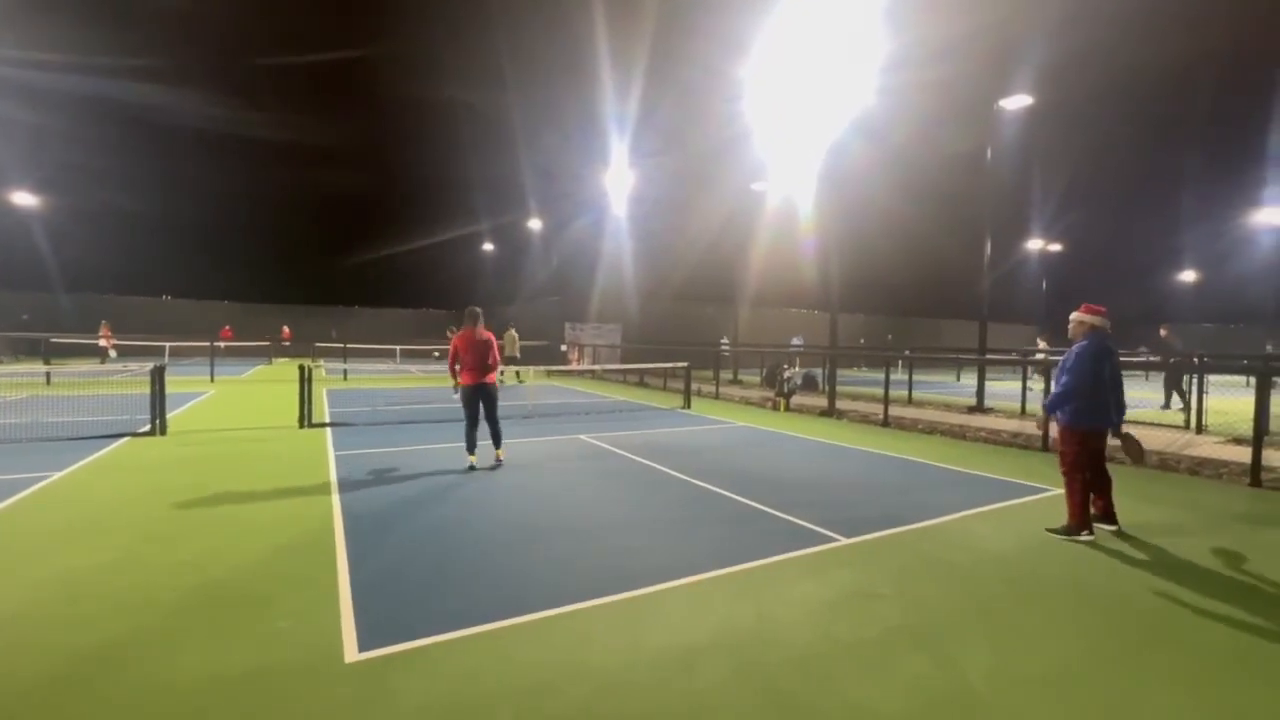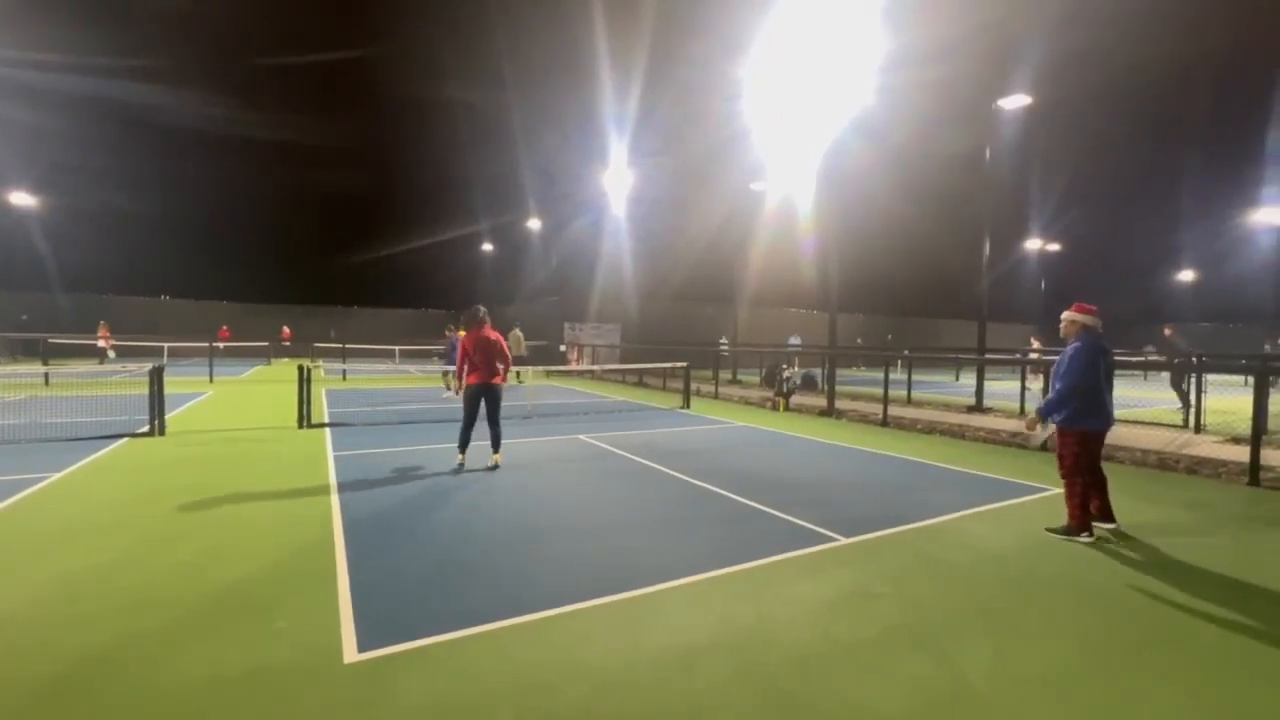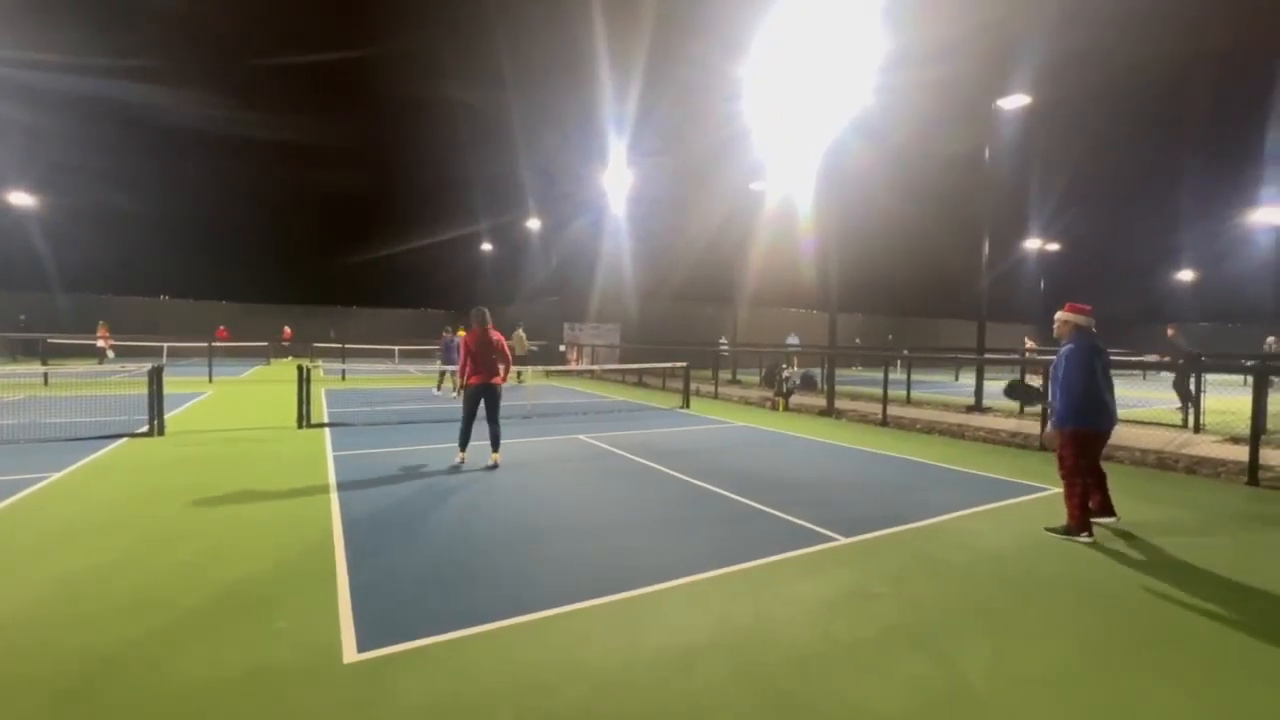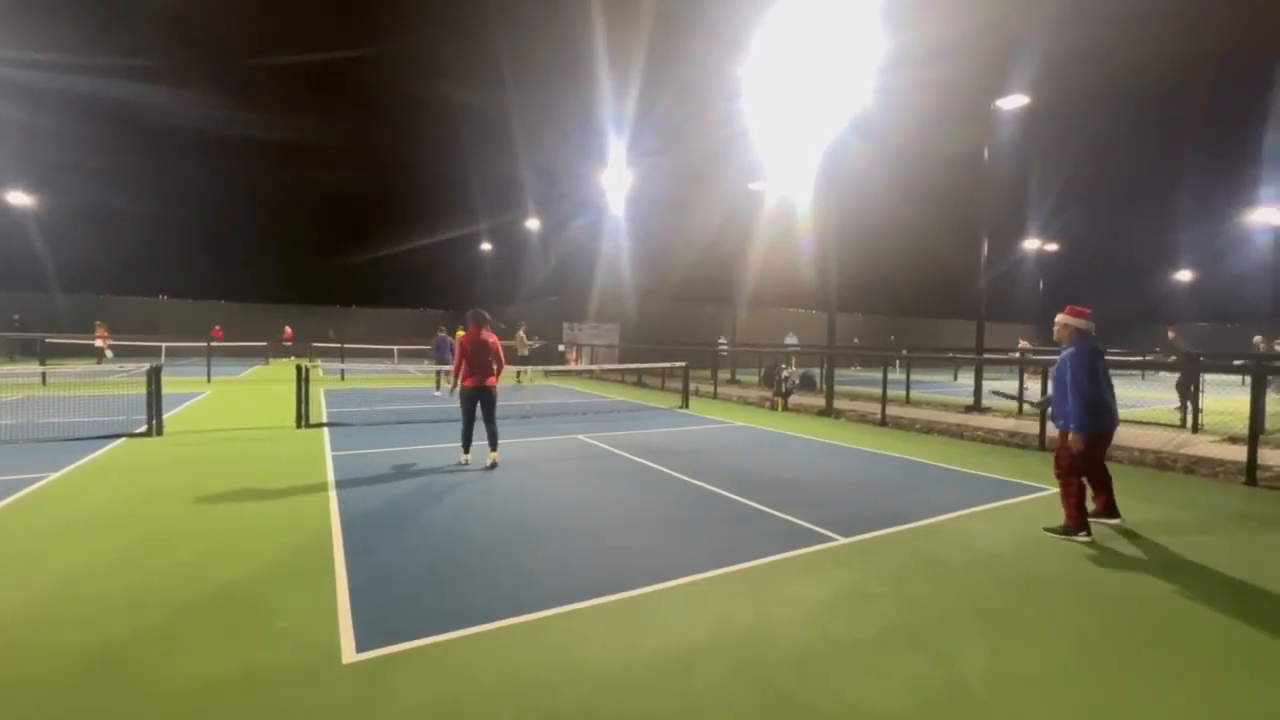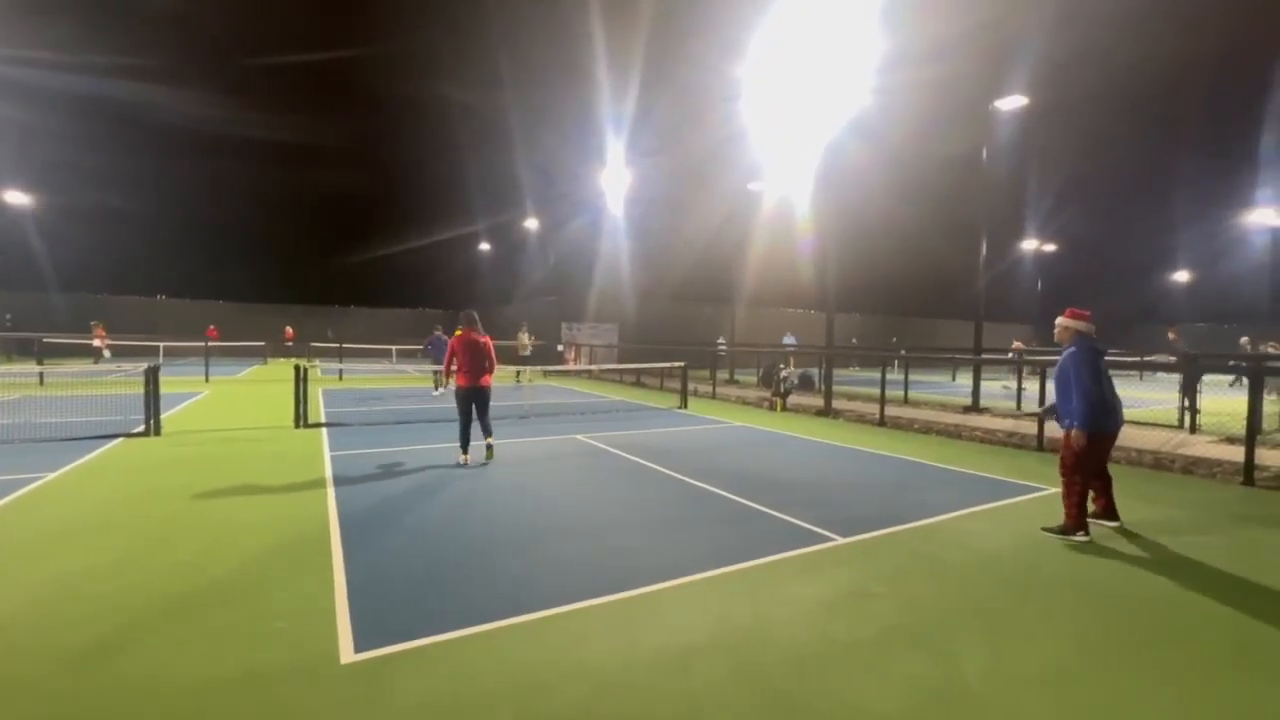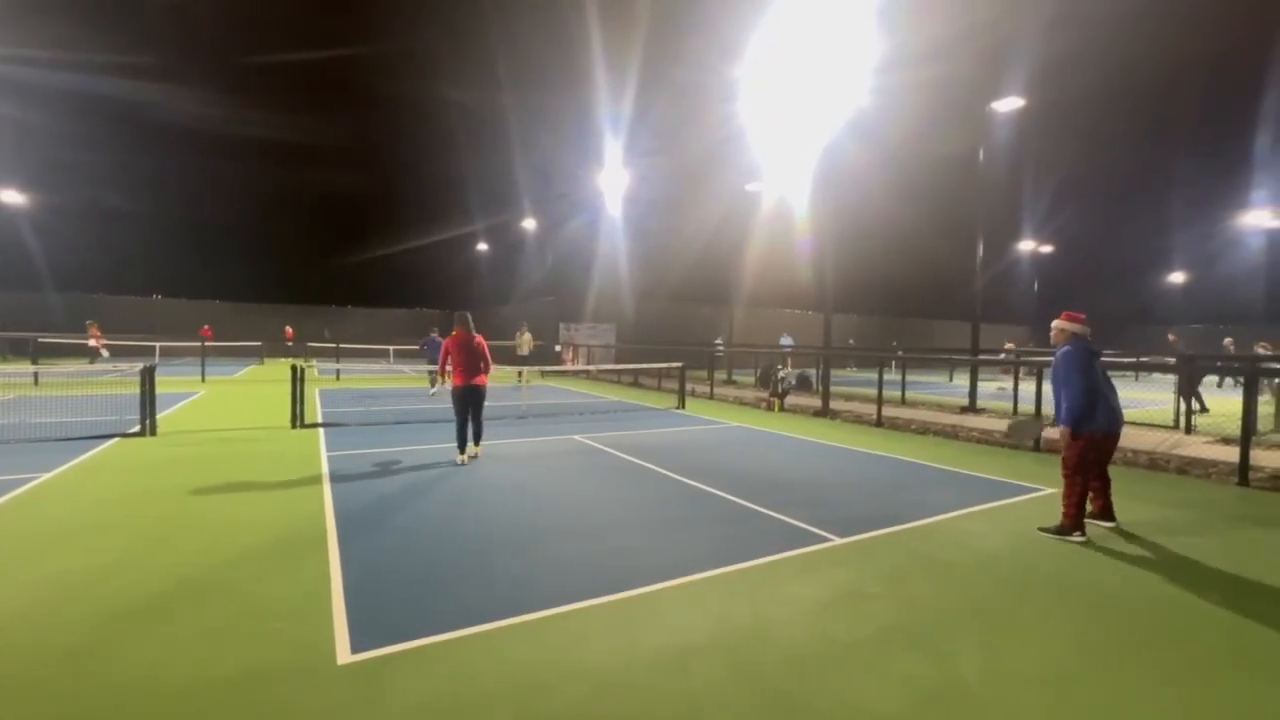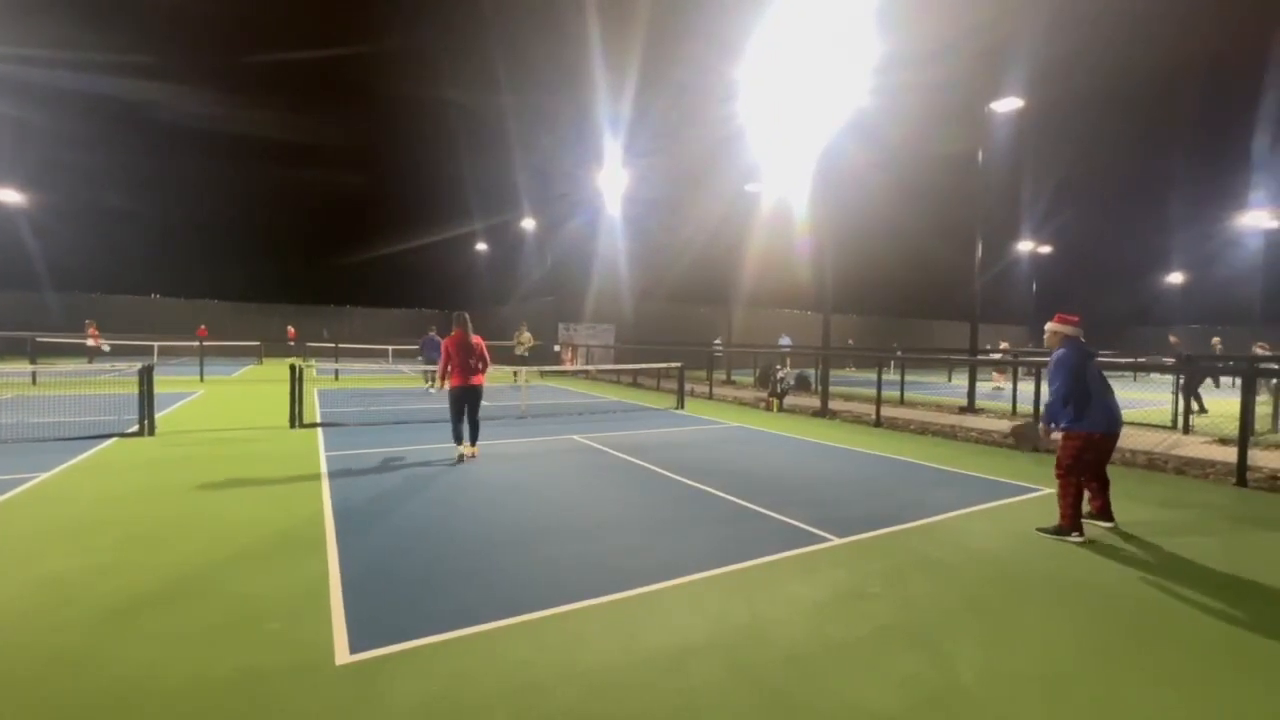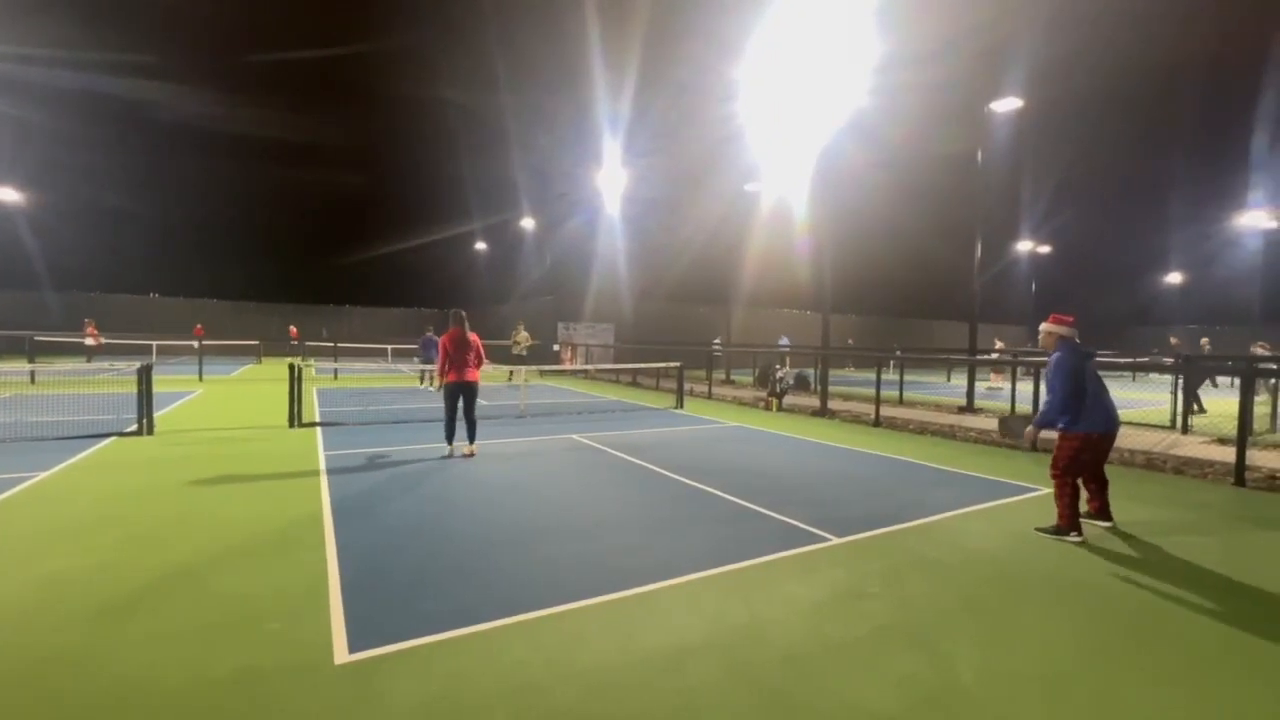
dt=0.2s
person 1, frame 1
left shoulder: (1083, 350)
right shoulder: (1106, 351)
left elbow: (1069, 386)
right elbow: (1115, 391)
left wrist: (1047, 410)
right wrist: (1116, 423)
left hip: (1078, 422)
right hip: (1098, 421)
left knee: (1074, 472)
right knee: (1096, 470)
left ankle: (1080, 525)
right ankle: (1106, 515)
person 1, frame 2
left shoulder: (1078, 351)
right shoulder: (1099, 351)
left elbow: (1065, 389)
left wrist: (1040, 413)
left hip: (1077, 423)
right hip: (1096, 420)
left knee: (1073, 473)
right knee: (1091, 470)
left ankle: (1079, 527)
right ankle: (1102, 515)
person 1, frame 3
left shoulder: (1072, 352)
right shoulder: (1093, 349)
left elbow: (1069, 392)
left wrist: (1055, 424)
right wrist: (1053, 400)
left hip: (1080, 424)
right hip: (1100, 420)
left knee: (1073, 473)
right knee: (1089, 466)
left ankle: (1079, 527)
right ankle: (1103, 509)
person 1, frame 4
left shoulder: (1074, 355)
right shoulder: (1088, 351)
left elbow: (1080, 394)
left wrist: (1077, 429)
right wrist: (1051, 400)
left hip: (1081, 427)
right hip: (1102, 422)
left knee: (1068, 472)
right knee: (1094, 467)
left ankle: (1077, 526)
right ankle: (1108, 510)
person 1, frame 5
left shoulder: (1075, 354)
right shoulder: (1087, 353)
left elbow: (1085, 393)
left wrist: (1079, 426)
right wrist: (1053, 408)
left hip: (1089, 426)
right hip: (1106, 422)
left knee: (1073, 472)
right knee: (1095, 469)
left ankle: (1075, 526)
right ankle: (1107, 512)
person 1, frame 6
left shoulder: (1067, 354)
right shoulder: (1086, 355)
left elbow: (1074, 392)
left wrist: (1066, 423)
right wrist: (1065, 418)
left hip: (1088, 425)
right hip: (1108, 422)
left knee: (1074, 473)
right knee: (1095, 469)
left ankle: (1072, 526)
right ankle: (1103, 512)
person 1, frame 7
left shoulder: (1063, 357)
right shoulder: (1081, 357)
left elbow: (1059, 394)
left wrist: (1046, 421)
right wrist: (1057, 421)
left hip: (1086, 426)
right hip: (1106, 423)
left knee: (1067, 473)
right knee: (1093, 470)
left ankle: (1070, 527)
right ankle: (1102, 512)
person 1, frame 8
left shoulder: (1061, 359)
right shoulder: (1076, 357)
left elbow: (1057, 399)
left wrist: (1037, 425)
right wrist: (1047, 421)
left hip: (1084, 427)
right hip: (1104, 423)
left knee: (1063, 473)
right knee: (1092, 470)
left ankle: (1068, 527)
right ankle: (1100, 512)
